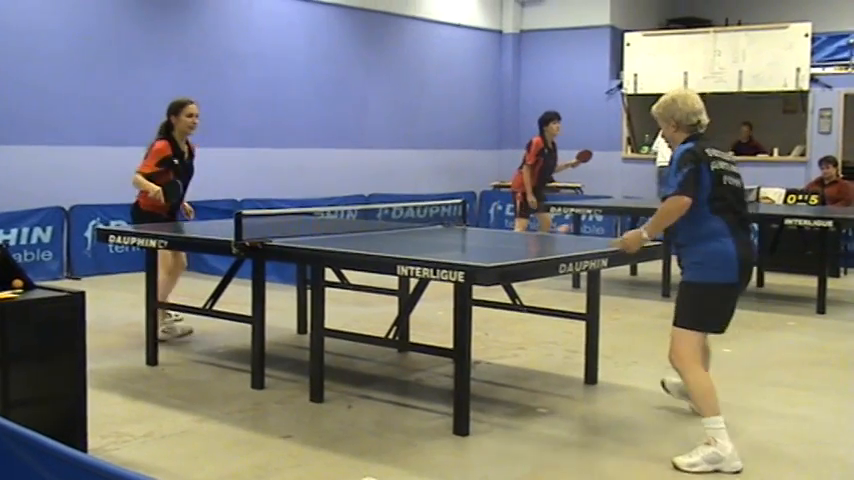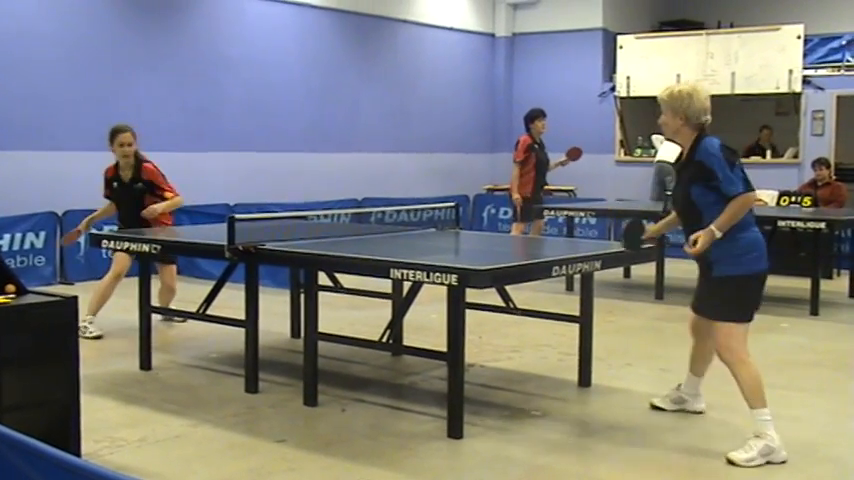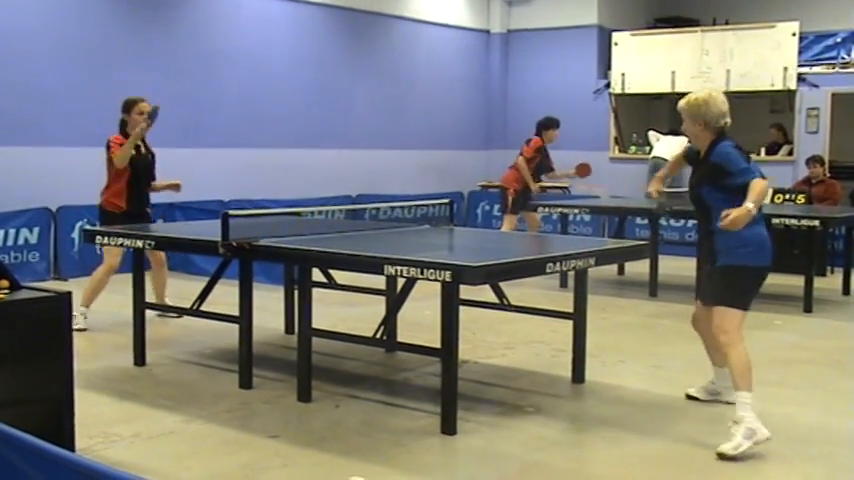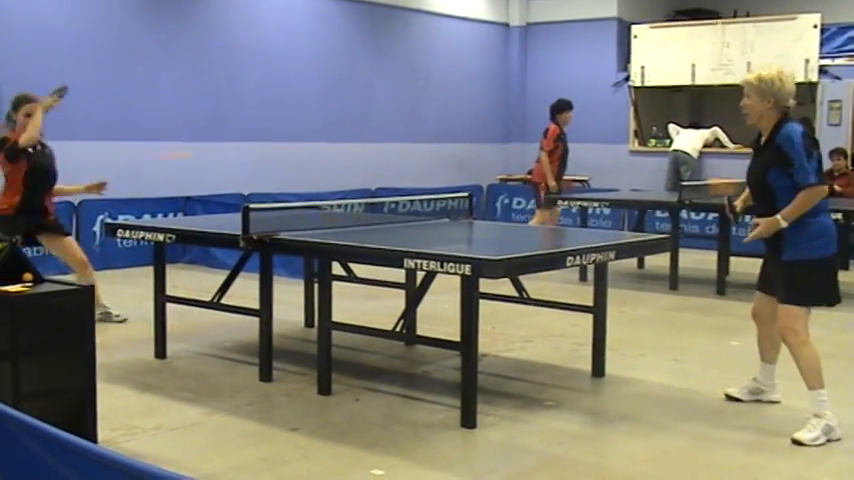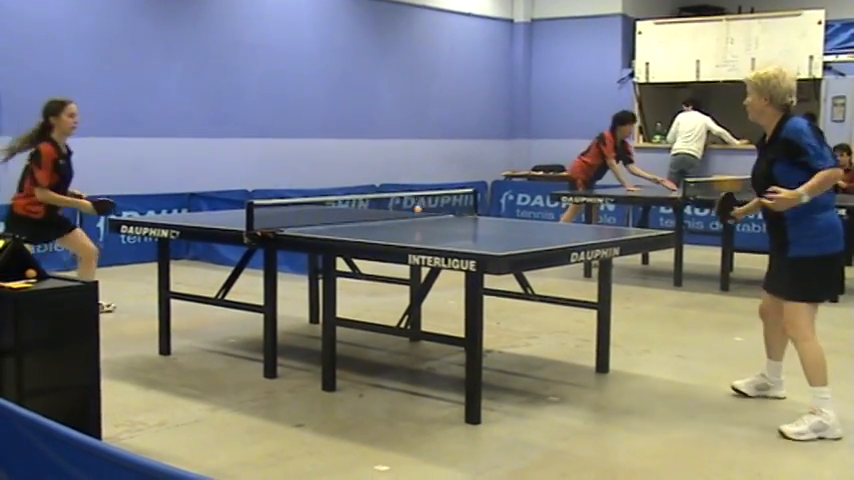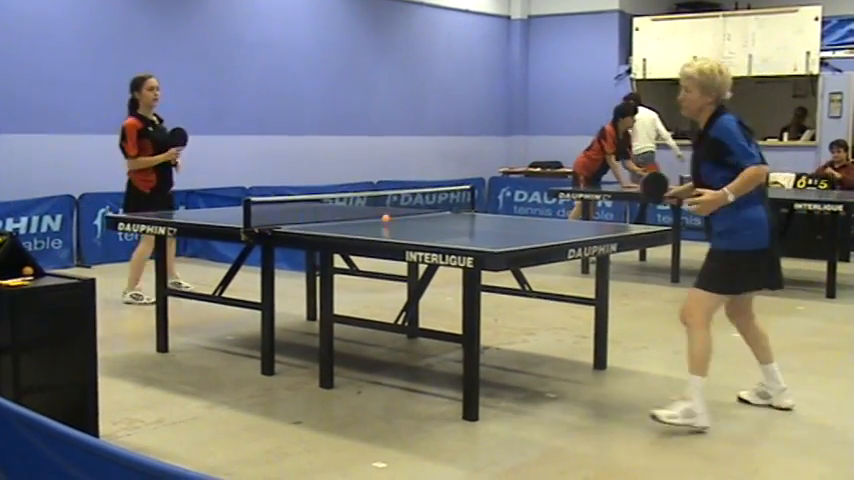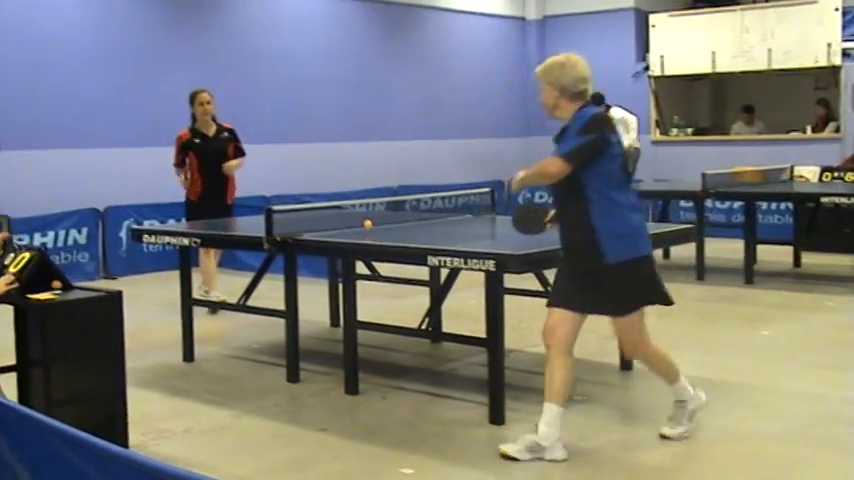
dt=0.7s
person 1, frame 1
left shoulder: (688, 154)
right shoulder: (719, 157)
left elbow: (680, 202)
left wrist: (644, 233)
right wrist: (660, 220)
left hip: (710, 265)
right hip: (732, 259)
left knee: (682, 354)
right knee: (686, 324)
left ankle: (719, 447)
right ankle: (691, 386)
person 1, frame 2
left shoulder: (711, 151)
right shoulder: (685, 159)
left elbow: (746, 197)
left wrist: (712, 232)
right wrist: (659, 228)
left hip: (739, 260)
right hip: (717, 262)
left knee: (730, 348)
right knee: (701, 328)
left ankle: (767, 438)
right ankle: (689, 394)
person 1, frame 3
left shoulder: (724, 153)
right shoulder: (704, 151)
left elbow: (759, 181)
right elbow: (682, 158)
left wrist: (747, 210)
right wrist: (657, 183)
left hip: (743, 254)
right hip: (723, 255)
left knee: (726, 333)
right knee: (702, 319)
left ankle: (748, 422)
right ankle: (721, 385)
person 1, frame 4
left shoulder: (793, 136)
right shoulder: (763, 140)
left elbow: (816, 188)
left wrist: (778, 220)
right wrist: (743, 200)
left hip: (807, 245)
right hip: (783, 246)
left knee: (791, 330)
right knee: (762, 314)
left ankle: (825, 418)
right ankle: (765, 384)
person 1, frame 5
left shoulder: (798, 130)
right shoulder: (770, 139)
left elbow: (832, 171)
left wrist: (799, 195)
right wrist: (749, 208)
left hip: (813, 240)
right hip: (790, 241)
left knee: (798, 326)
right knee: (770, 312)
left ankle: (825, 416)
right ankle: (770, 380)
person 1, frame 6
left shoulder: (726, 127)
right shoulder: (710, 129)
left elbow: (758, 170)
left wrist: (723, 197)
right wrist: (685, 190)
left hip: (740, 236)
right hip: (743, 235)
left knee: (693, 313)
right knee: (739, 313)
left ankle: (693, 404)
right ankle: (775, 387)
person 1, frame 7
left shoulder: (591, 120)
right shoulder: (578, 127)
left elbow: (552, 168)
left wrist: (522, 179)
right wrist: (562, 213)
left hip: (618, 249)
right hip: (583, 252)
left knee: (632, 341)
right knee: (555, 337)
left ankle: (686, 396)
right ankle: (548, 437)
person 2, frame 1
left shoulder: (189, 150)
right shoulder: (161, 148)
right elbow: (137, 179)
left wrist: (182, 202)
right wrist: (151, 189)
left hip: (169, 214)
right hip: (150, 214)
left knee: (178, 262)
right knee: (167, 265)
left ankle: (158, 310)
right ankle: (161, 326)
person 2, frame 2
left shoulder: (149, 171)
right shoulder: (110, 174)
left elbow: (177, 200)
left wrist: (161, 207)
right wrist: (90, 220)
right hip: (128, 231)
left knee: (170, 286)
right knee: (117, 271)
right ankle: (86, 321)
person 2, frame 3
left shoulder: (148, 150)
right shoulder: (117, 142)
right elbow: (120, 165)
left wrist: (167, 186)
right wrist: (133, 135)
left hip: (140, 213)
right hip: (115, 213)
left knee: (160, 260)
right knee: (111, 265)
left ankle: (161, 304)
right ankle: (80, 312)
person 2, frame 4
left shoulder: (45, 150)
right elbow: (29, 138)
left wrist: (84, 190)
right wrist: (41, 108)
left hip: (42, 214)
left knee: (81, 262)
left ankle: (101, 309)
person 2, frame 5
left shoulder: (63, 149)
right shoulder: (45, 152)
right elbow: (41, 193)
left wrist: (75, 197)
right wrist: (77, 203)
left hip: (51, 216)
right hip: (27, 216)
left knee: (90, 253)
person 2, frame 6
left shoulder: (158, 121)
right shoulder: (132, 125)
right elbow: (133, 163)
left wrist: (172, 159)
right wrist: (165, 156)
left hip: (163, 188)
right hip: (144, 190)
right knee: (150, 239)
left ankle: (171, 279)
right ankle: (130, 290)
person 2, frame 7
left shoulder: (228, 131)
right shoulder: (186, 137)
left elbow: (240, 157)
right elbow: (179, 167)
left wrist: (234, 165)
right wrist: (184, 177)
left hip: (224, 197)
right hip: (199, 199)
right knee: (207, 247)
left ankle: (205, 285)
right ankle: (212, 293)
